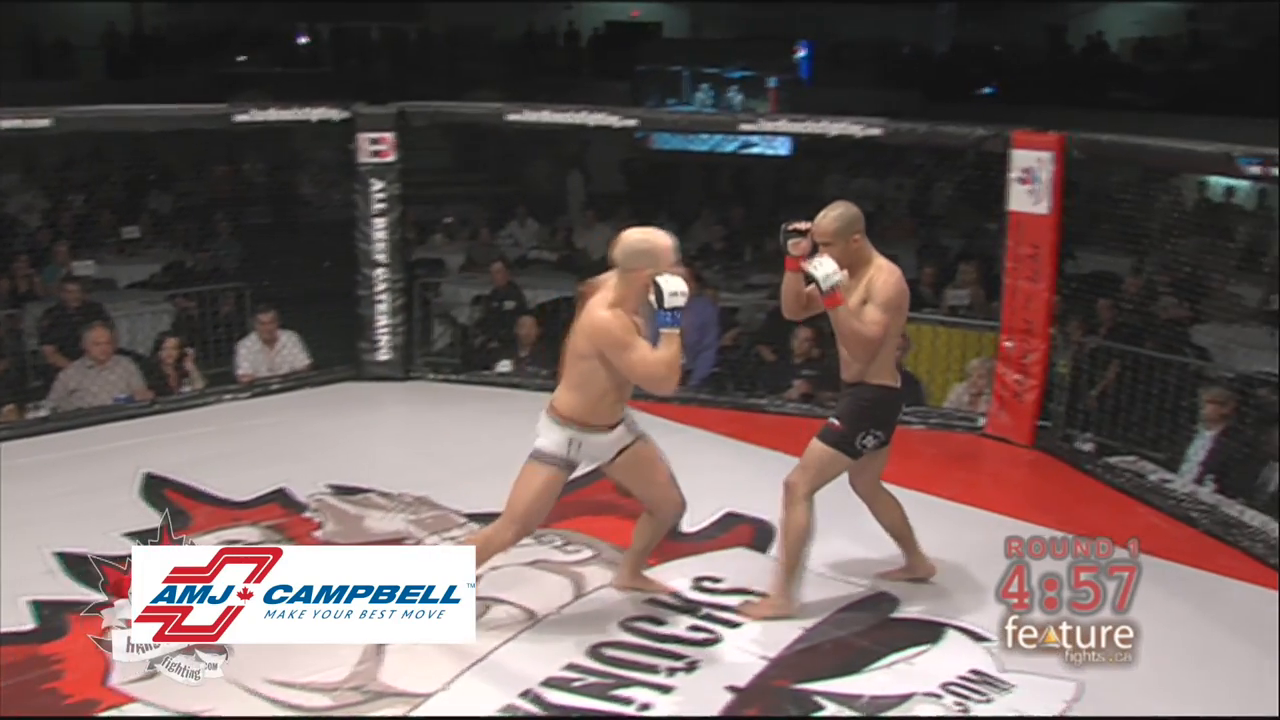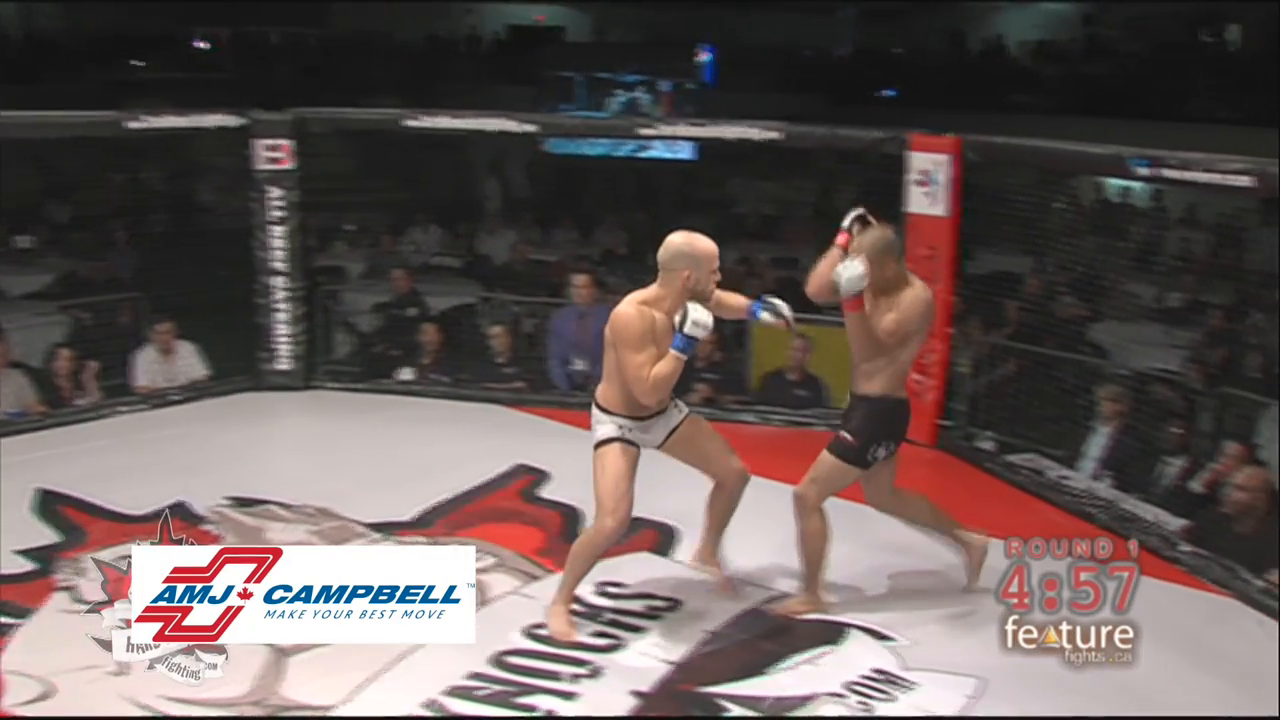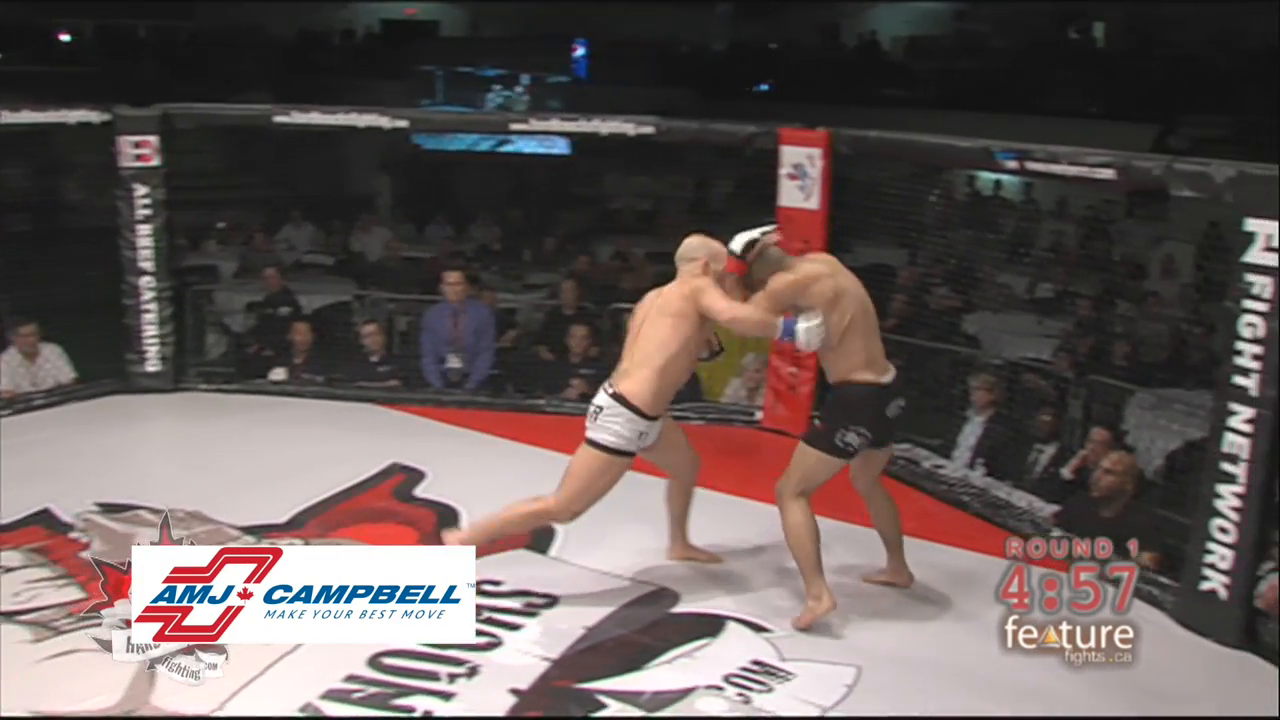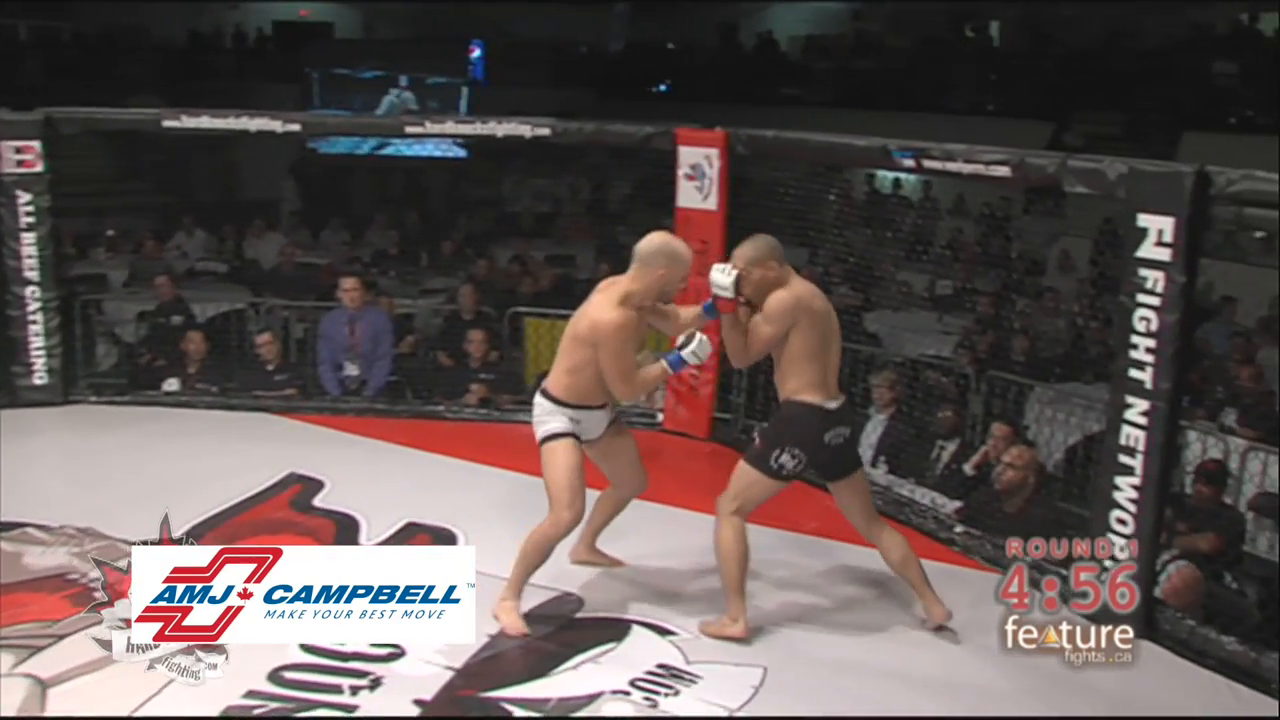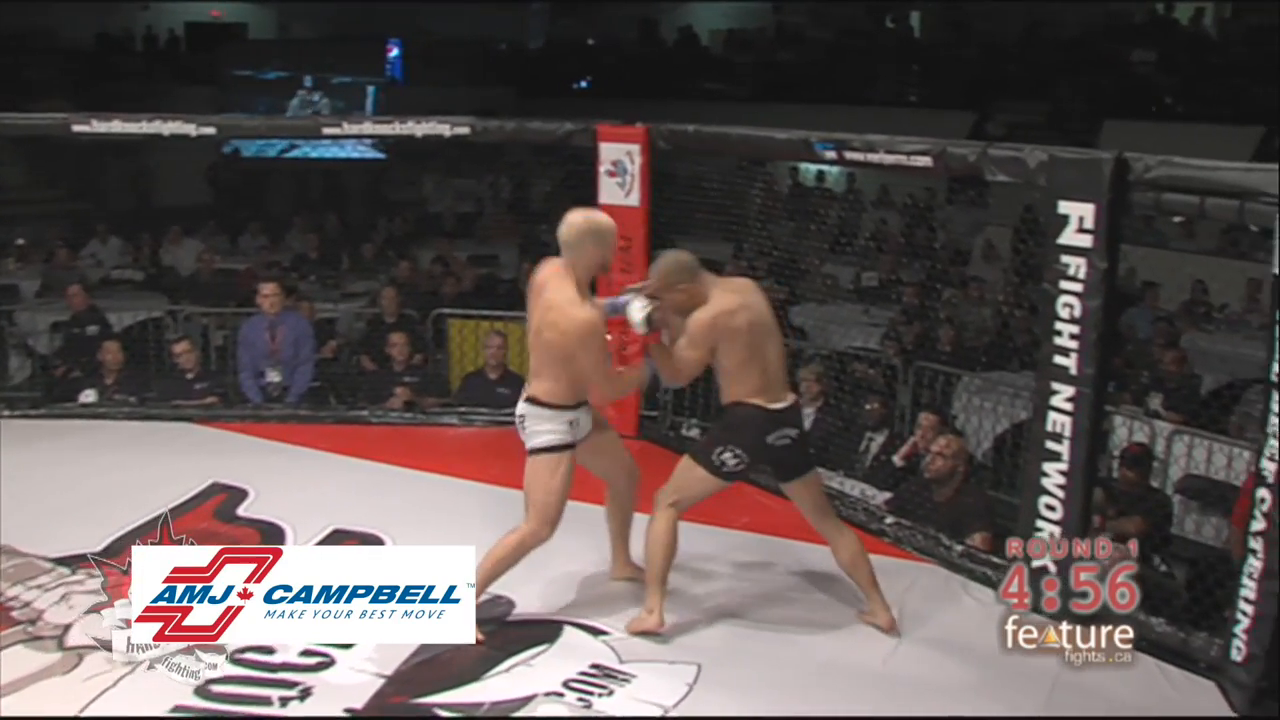
dt=1s
person 1, frame 1
left shoulder: (886, 281)
right shoulder: (845, 274)
left elbow: (863, 349)
right elbow: (793, 310)
left wrist: (834, 296)
right wrist: (795, 260)
left hip: (870, 400)
right hip: (868, 396)
left knee: (798, 486)
right knee: (867, 485)
left ankle: (782, 595)
right ankle: (917, 562)
person 1, frame 2
left shoulder: (916, 298)
right shoulder: (869, 282)
left elbow: (867, 351)
right elbow: (816, 291)
left wrist: (852, 301)
right wrist: (844, 241)
left hip: (879, 413)
right hip: (867, 406)
left knee: (807, 496)
right knee: (885, 496)
left ankle: (810, 595)
right ankle: (968, 543)
person 1, frame 3
left shoulder: (791, 281)
right shoulder: (821, 262)
left wrist: (737, 264)
right wrist: (762, 254)
left hip: (855, 397)
right hip: (886, 391)
left knee: (791, 491)
right knee: (868, 483)
left ankle: (818, 597)
right ankle: (897, 566)
person 1, frame 4
left shoulder: (786, 300)
right shoulder: (810, 295)
left elbow: (740, 358)
right elbow: (758, 339)
left wrist: (728, 303)
right wrist: (739, 304)
left hip: (800, 422)
right hip: (836, 420)
left knee: (729, 510)
right knee: (870, 524)
left ankle: (734, 618)
right ankle: (934, 606)
person 1, frame 5
left shoulder: (706, 319)
right shoulder: (747, 287)
left elbow: (675, 377)
left wrist: (652, 331)
right wrist: (671, 318)
left hip: (745, 423)
right hip: (786, 419)
left knee: (667, 503)
right knee: (826, 521)
left ankle: (652, 612)
right ankle: (879, 608)
person 2, frame 1
left shoulder: (613, 283)
right shoulder: (606, 322)
left elbow: (588, 289)
right elbow: (665, 383)
right wrist: (670, 316)
left hip: (614, 430)
right hip: (565, 436)
left knee: (670, 505)
right knee: (511, 531)
left ankle: (630, 573)
person 2, frame 2
left shoulder: (692, 300)
right shoulder: (632, 317)
left elbow: (720, 301)
right elbow: (649, 391)
left wrist: (757, 309)
right wrist: (686, 342)
left hip: (665, 413)
right hip: (619, 421)
left knee: (735, 474)
right knee: (613, 521)
left ankle: (708, 553)
right ankle: (560, 603)
person 2, frame 3
left shoulder: (655, 298)
right shoulder: (699, 287)
right elbow: (734, 316)
left wrist: (694, 349)
right wrist: (791, 328)
left hip: (640, 413)
right hip: (622, 418)
left knee: (687, 468)
right knee: (562, 507)
left ankle: (679, 544)
right ankle: (464, 540)
person 2, frame 4
left shoulder: (629, 288)
right shoulder: (612, 318)
left elbow: (677, 320)
right elbow: (628, 389)
left wrist: (716, 304)
right wrist: (677, 361)
left hip: (598, 411)
right hip: (558, 414)
left knee: (631, 483)
right knee: (566, 514)
left ankle: (586, 547)
right ankle: (510, 598)
person 2, frame 5
left shoulder: (548, 269)
right shoulder: (580, 318)
right elbow: (605, 389)
left wrist: (613, 305)
right wrist: (645, 370)
left hip: (573, 411)
right hip: (549, 420)
left knee: (626, 475)
right knee: (538, 529)
left ankle: (621, 565)
